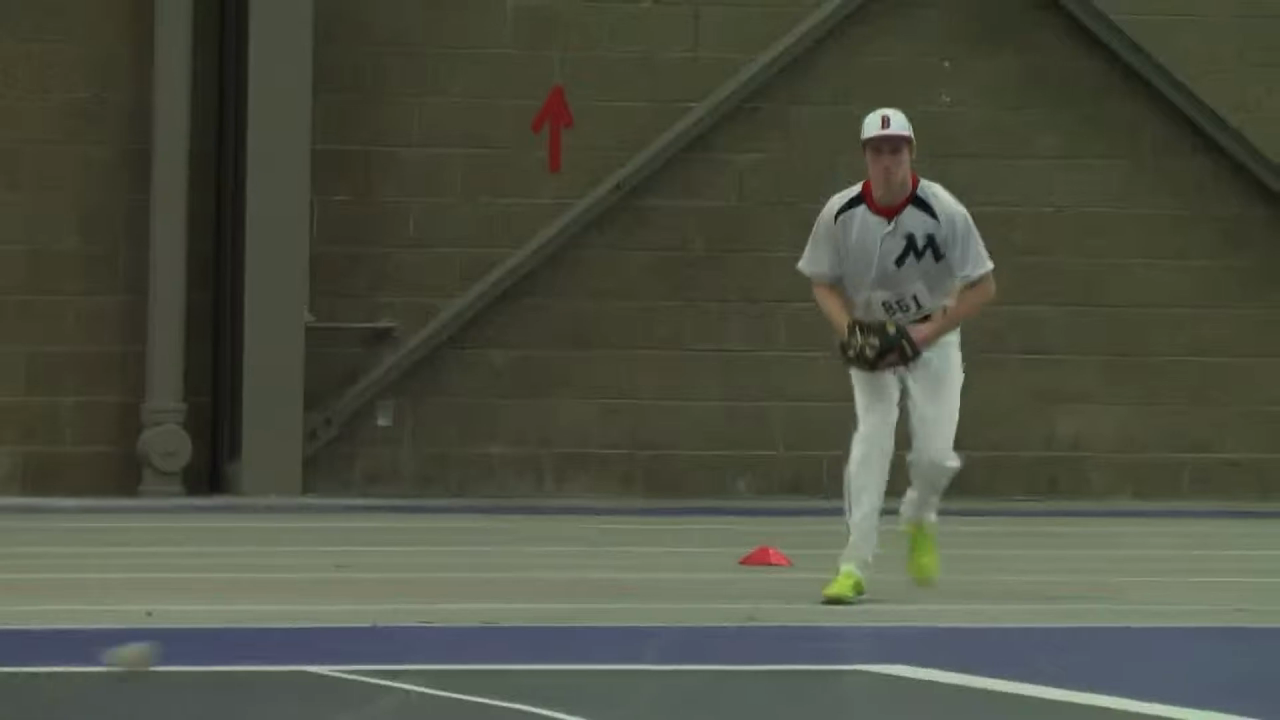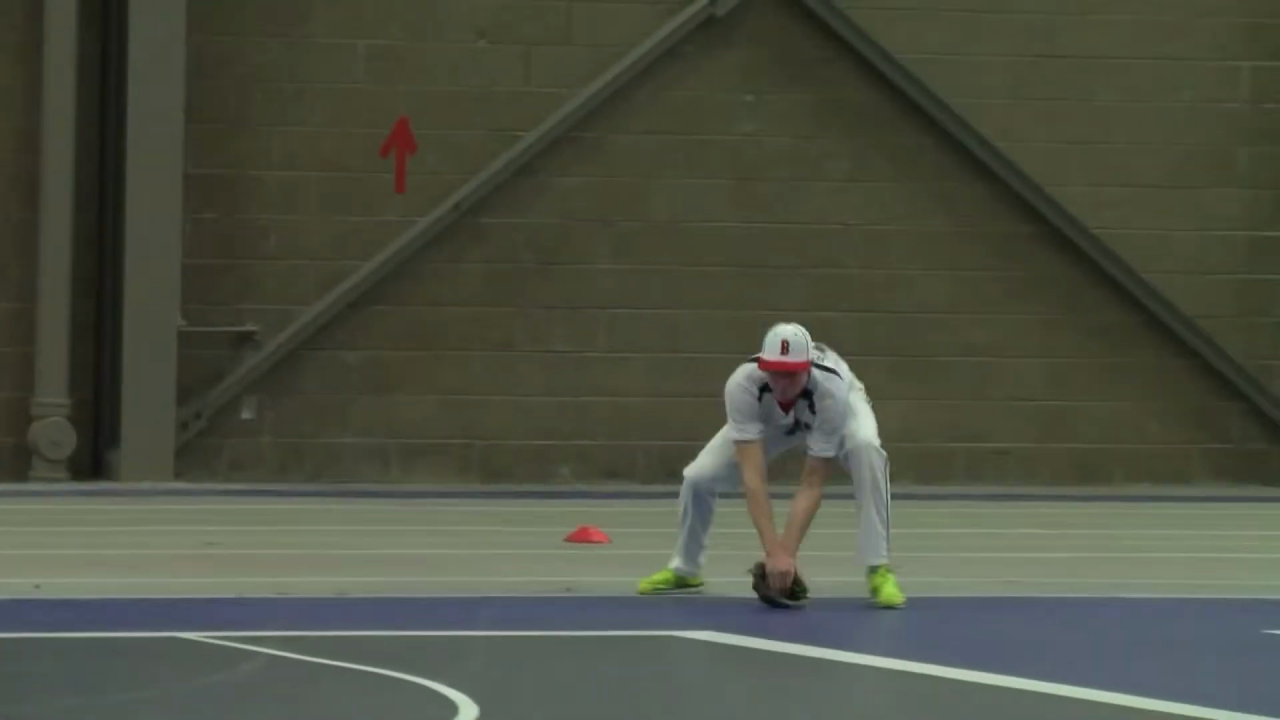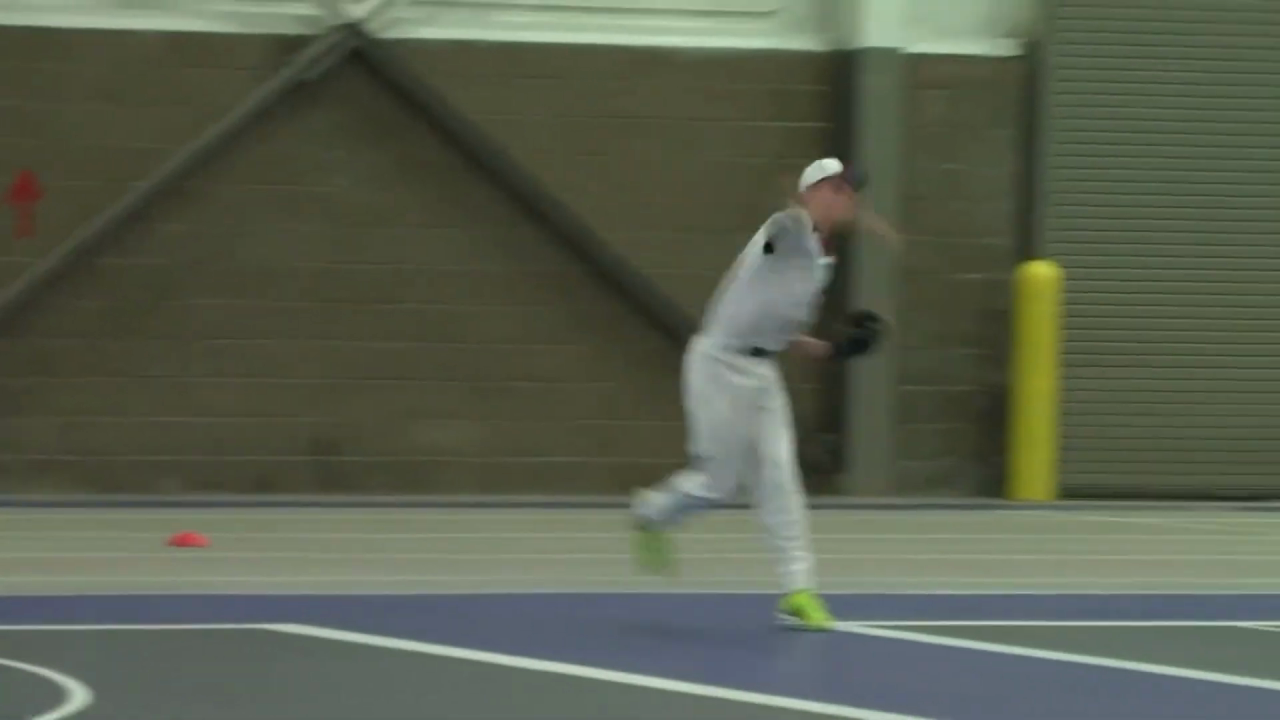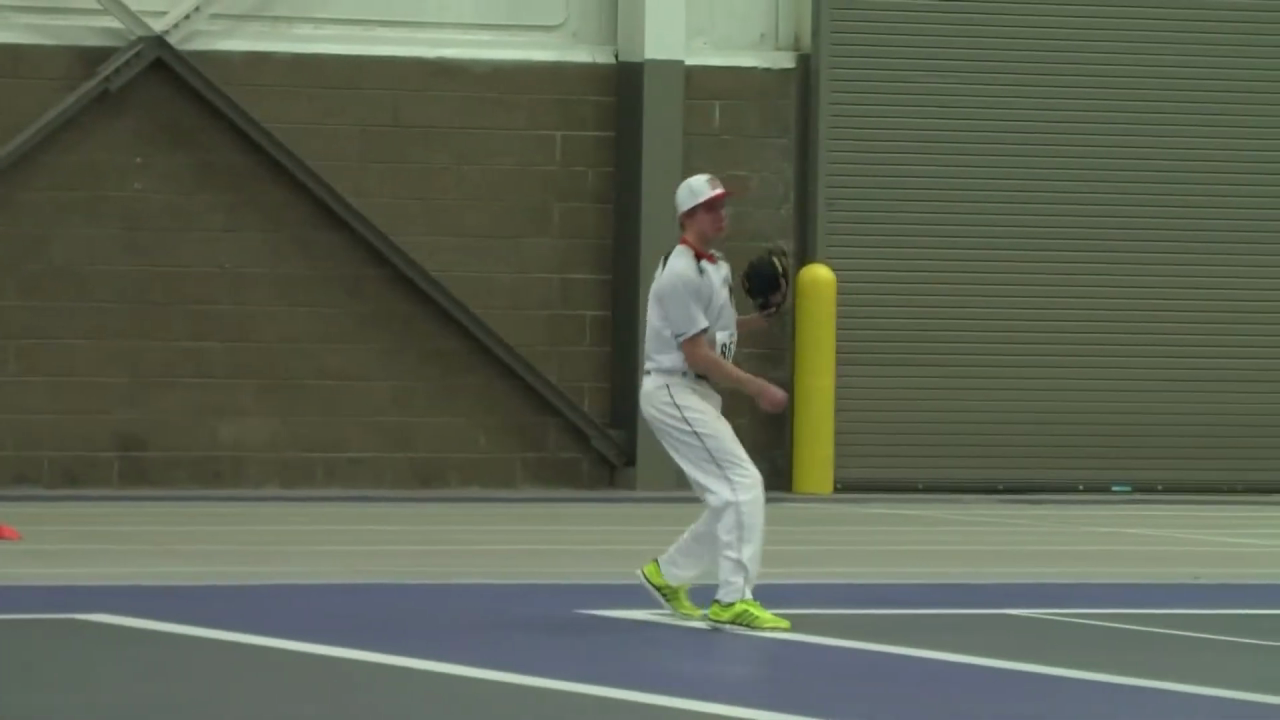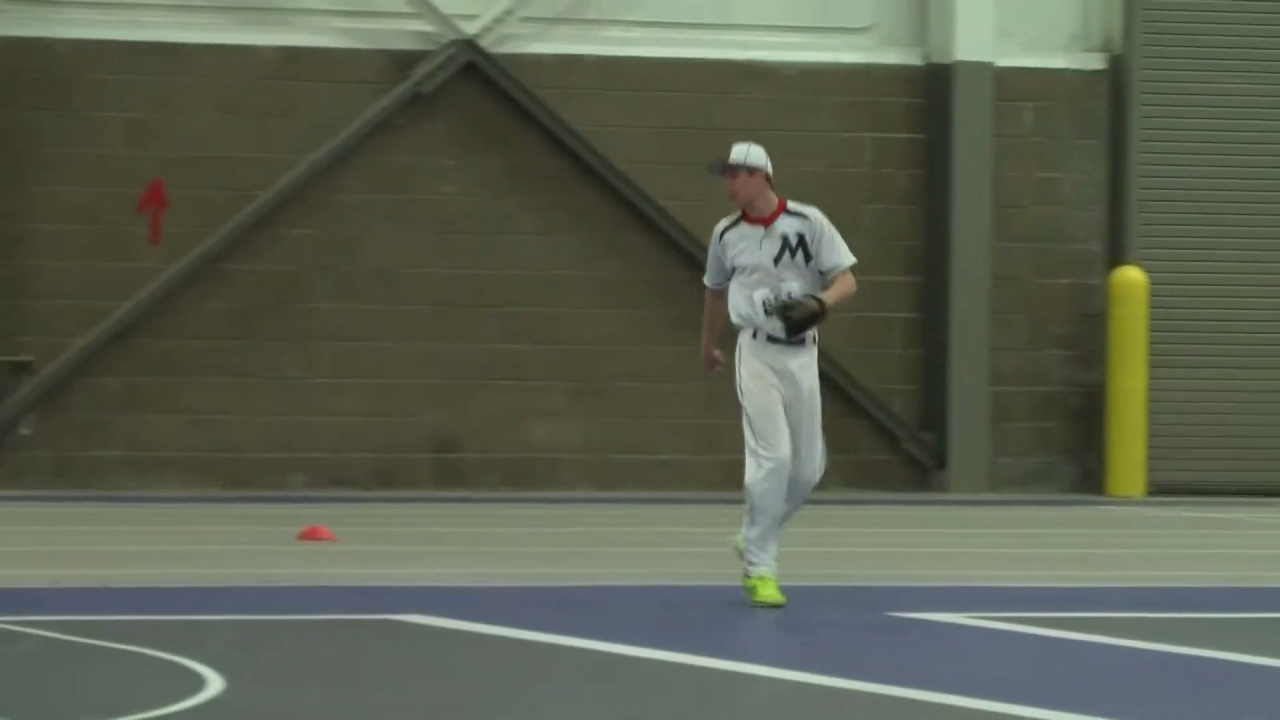
dt=1s
person 1, frame 1
left shoulder: (944, 209)
right shoulder: (839, 213)
left elbow: (983, 287)
right elbow: (824, 284)
left wrist: (929, 333)
right wrist: (852, 334)
left hip: (932, 336)
left knee: (934, 456)
right knee: (872, 437)
person 1, frame 2
left shoulder: (833, 391)
right shoulder: (745, 382)
left elbow: (811, 484)
right elbow: (752, 473)
left wrist: (788, 552)
right wrist: (772, 549)
left hip: (833, 408)
right hip: (768, 422)
left knee: (865, 449)
right knee: (698, 478)
left ankle: (878, 571)
right ankle: (685, 570)
person 1, frame 3
left shoulder: (811, 258)
right shoulder: (789, 229)
right elbow: (818, 210)
left wrist: (829, 348)
left hip: (760, 370)
right hip: (718, 364)
left knee: (779, 480)
right knee: (714, 483)
left ankle: (797, 592)
right ankle: (652, 510)
person 1, frame 4
left shoulder: (716, 265)
right shoulder: (680, 273)
left elbow: (720, 331)
right elbow: (698, 354)
left wrist: (759, 316)
right wrist: (759, 388)
left hip: (697, 394)
right hip: (673, 394)
left knee: (736, 495)
right knee: (743, 486)
left ankle: (666, 573)
right ankle: (733, 600)
person 1, frame 5
left shoulder: (809, 221)
right shoulder: (726, 233)
left elbow: (846, 279)
right elbow: (716, 292)
left wrist: (820, 301)
right wrist: (707, 346)
left hip: (803, 353)
right hip: (757, 354)
left knee: (808, 466)
right knee: (771, 459)
left ankle: (751, 542)
right ankle: (760, 571)
